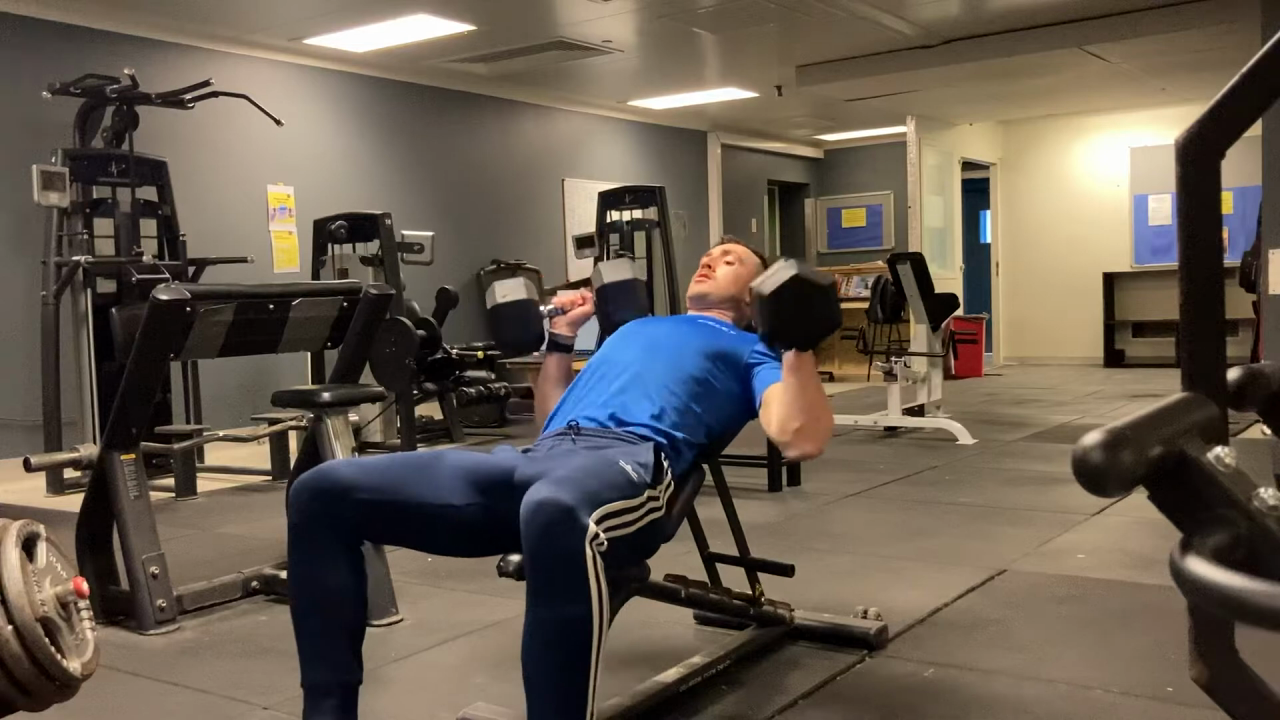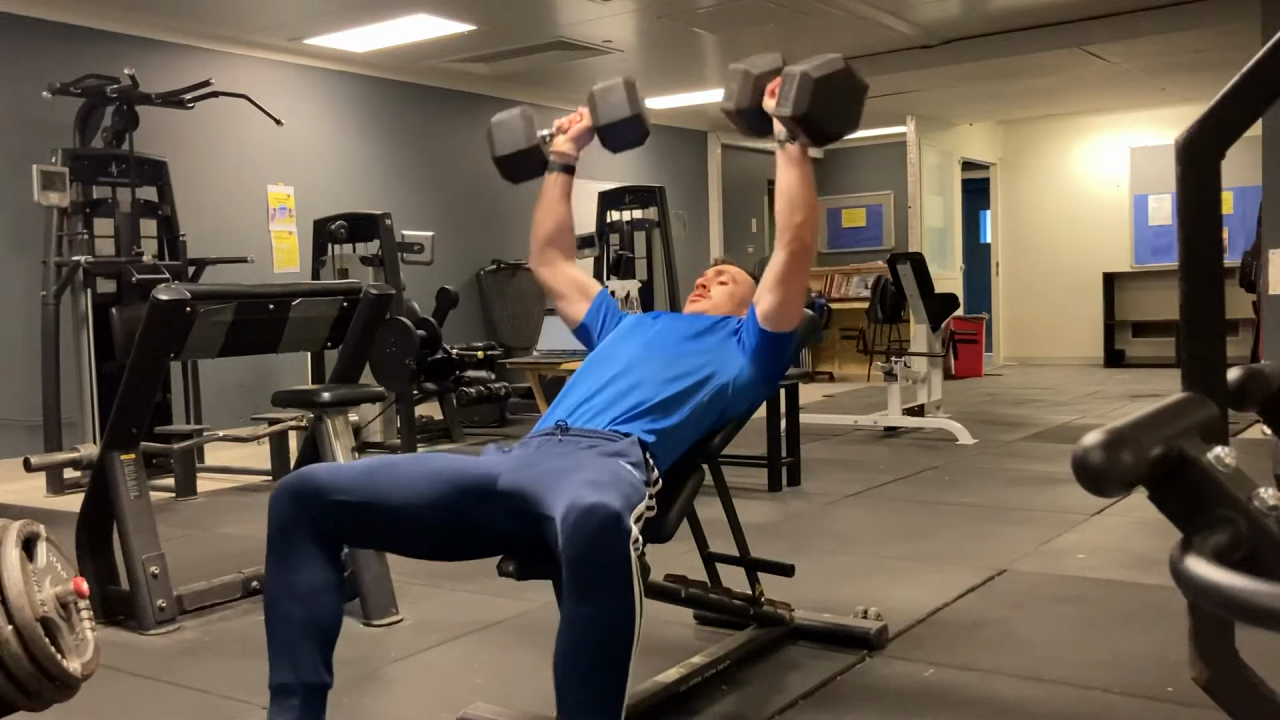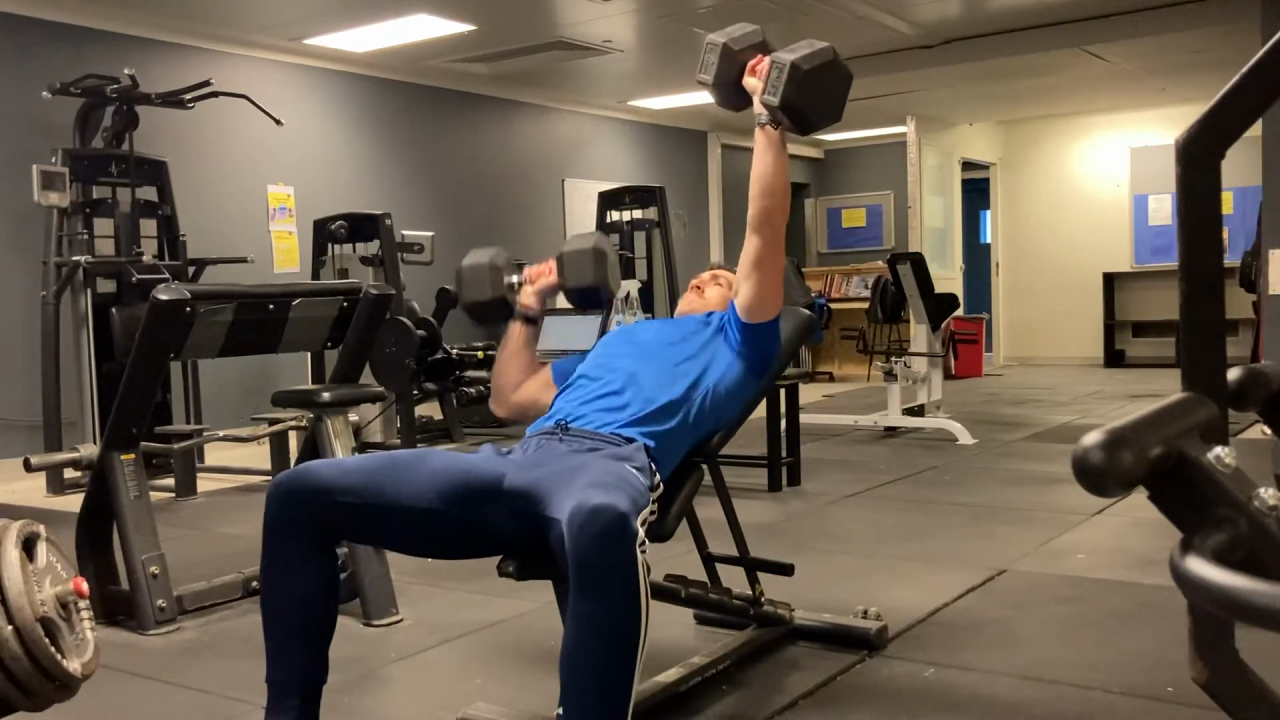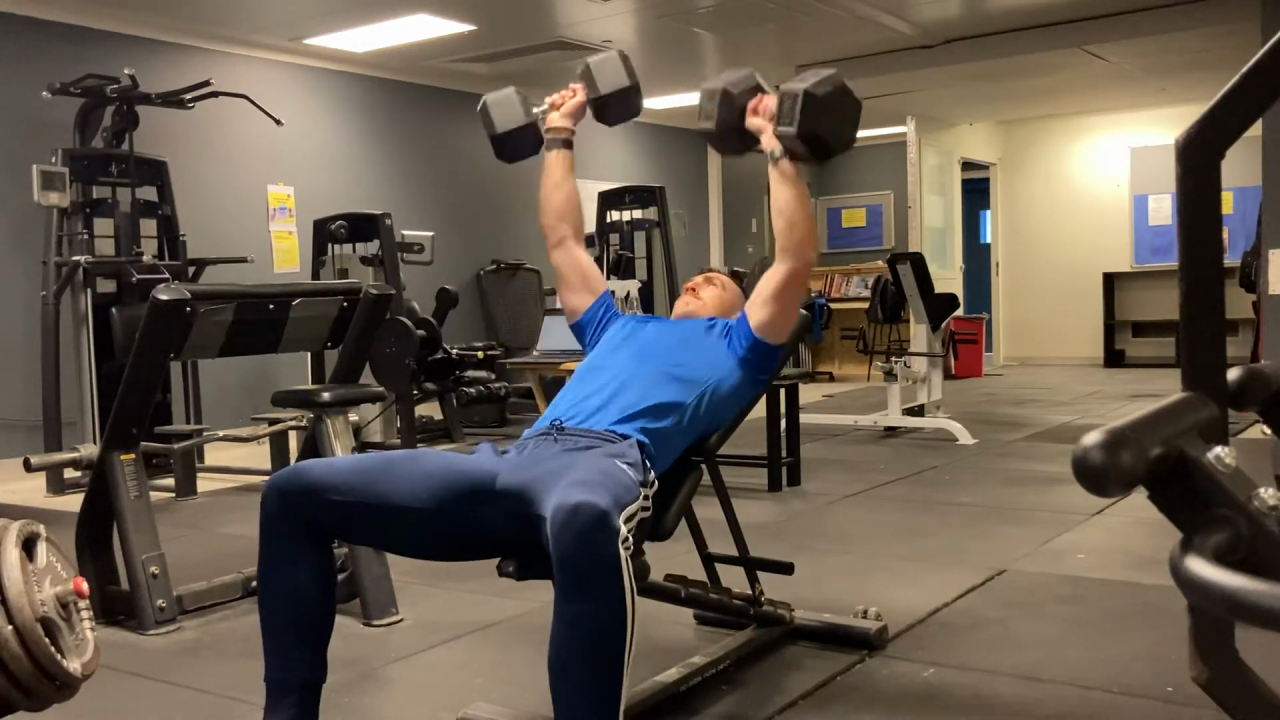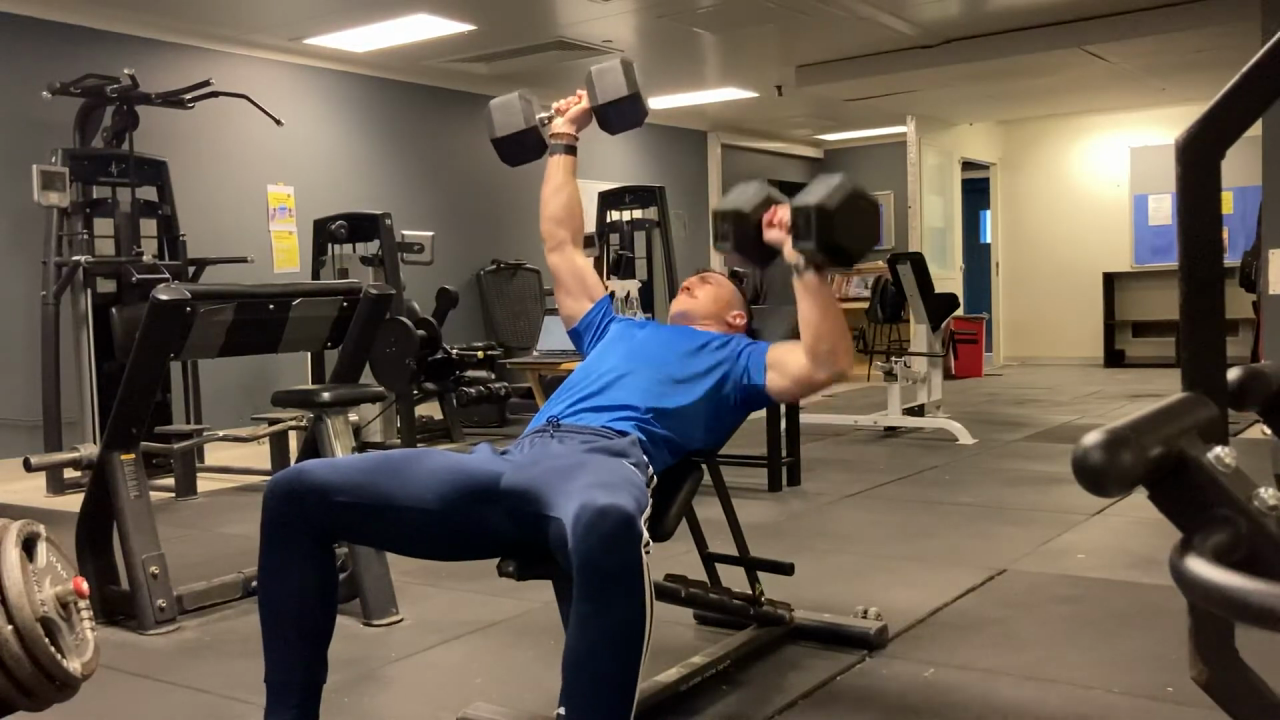
dt=1s
person 1, frame 1
left shoulder: (750, 351)
right shoulder: (633, 328)
left elbow: (803, 440)
right wrist: (560, 336)
left hip: (629, 461)
right hip: (535, 458)
left knee: (554, 511)
right knee: (323, 493)
person 1, frame 2
left shoulder: (745, 350)
right shoulder: (628, 327)
left elbow: (794, 248)
right elbow: (550, 259)
left wrist: (789, 137)
right wrist: (563, 157)
left hip: (610, 462)
right hip: (512, 459)
left knee: (594, 520)
right knee: (306, 496)
person 1, frame 3
left shoulder: (735, 341)
right shoulder: (618, 340)
left elbow: (765, 233)
right elbow: (508, 398)
left wrist: (767, 115)
right wrist: (527, 309)
left hip: (614, 461)
right hip: (517, 461)
left knee: (600, 522)
right knee: (300, 493)
person 1, frame 4
left shoulder: (735, 347)
right shoulder: (620, 328)
left elbow: (792, 264)
right elbow: (564, 242)
left wrist: (777, 148)
right wrist: (559, 137)
left hip: (608, 460)
right hip: (515, 458)
left knee: (582, 520)
right knee: (296, 491)
person 1, frame 5
left shoulder: (739, 358)
right shoulder: (616, 330)
left elbow: (826, 363)
right elbow: (562, 246)
left wrist: (801, 253)
right wrist: (564, 138)
left hip: (605, 458)
right hip: (509, 459)
left knee: (606, 525)
right knee: (297, 493)
